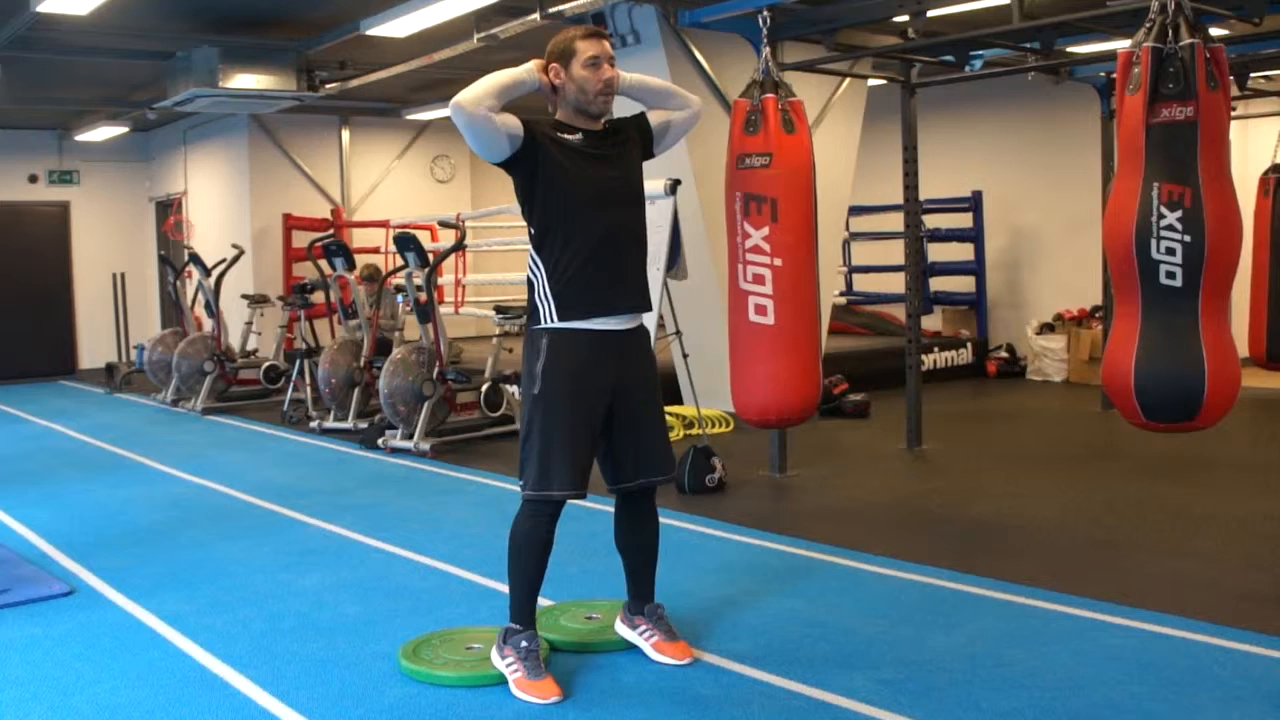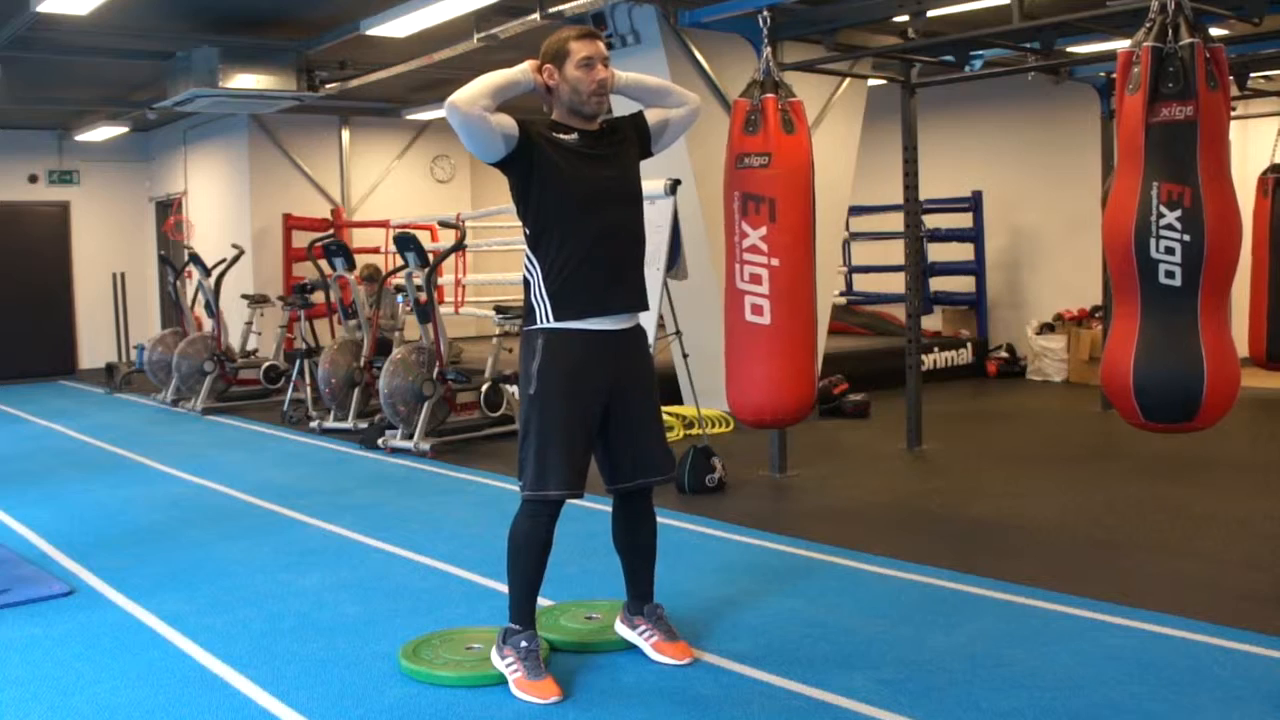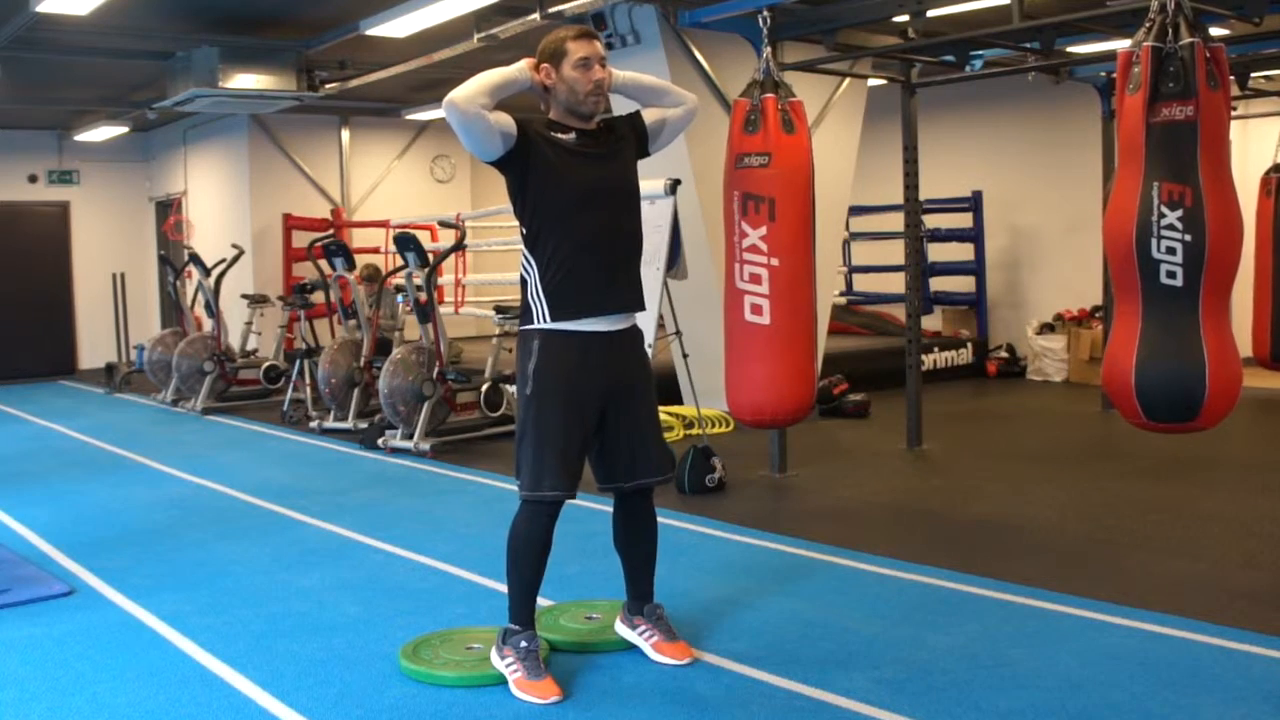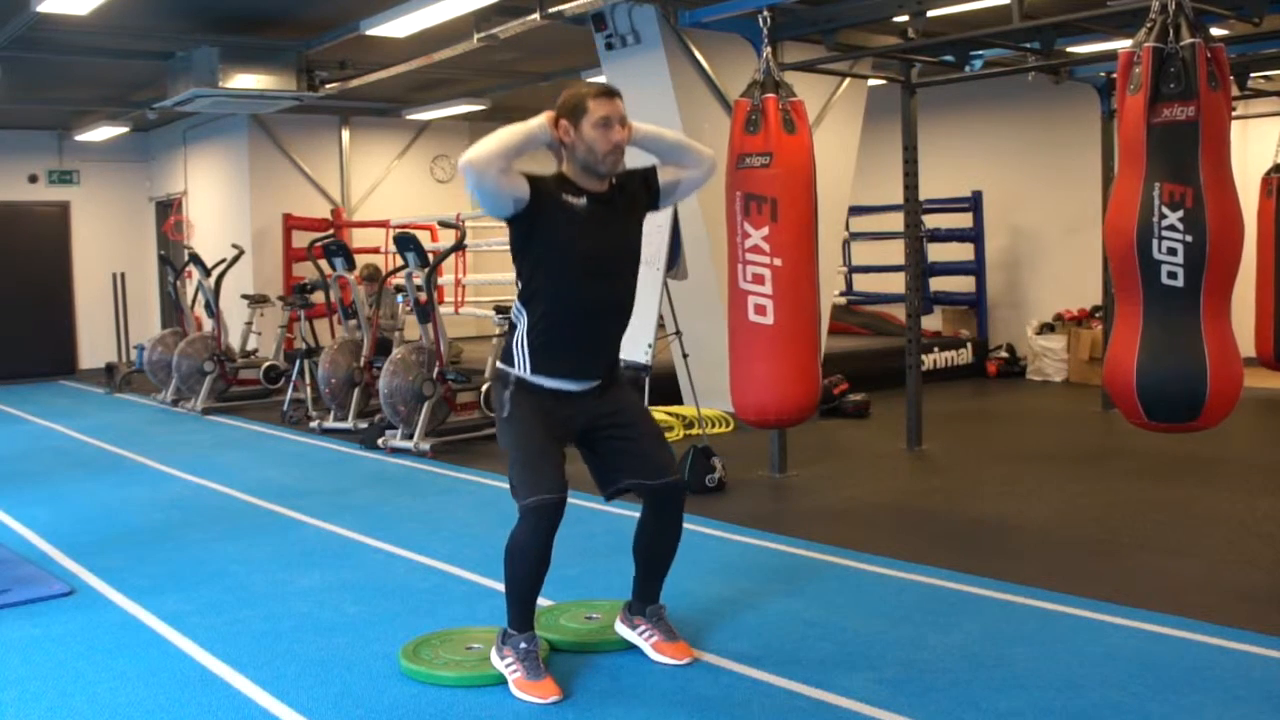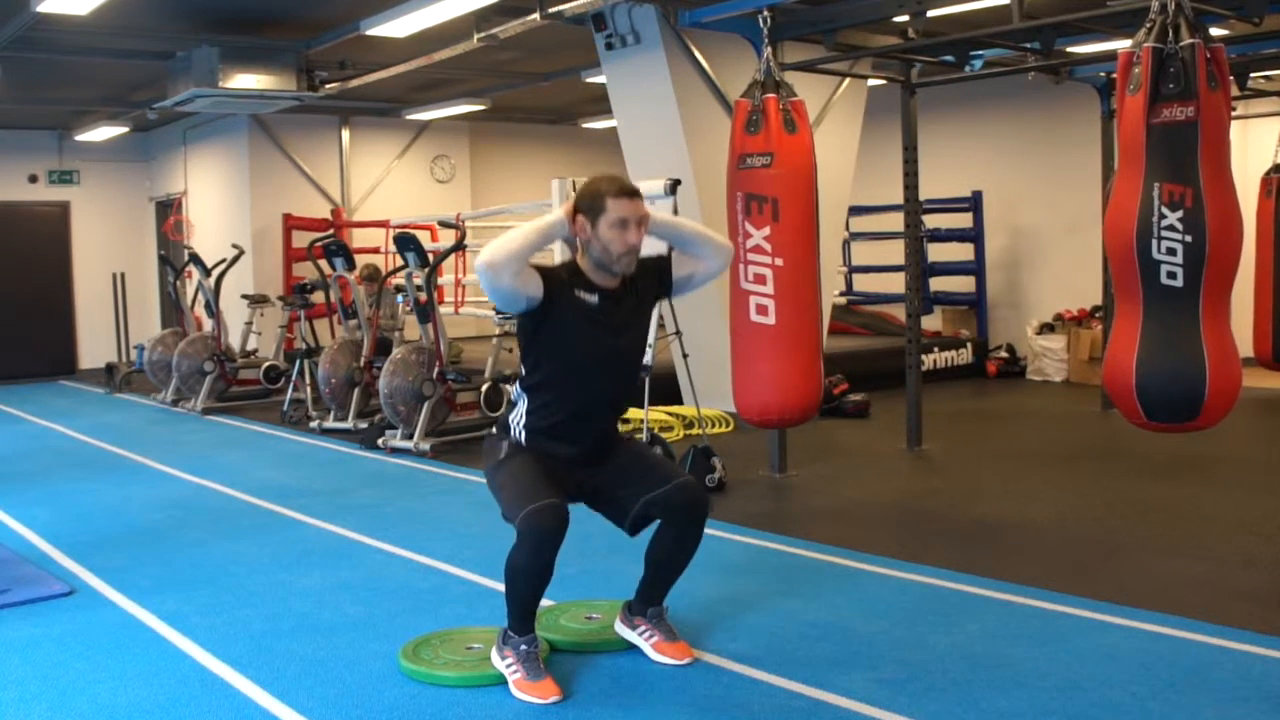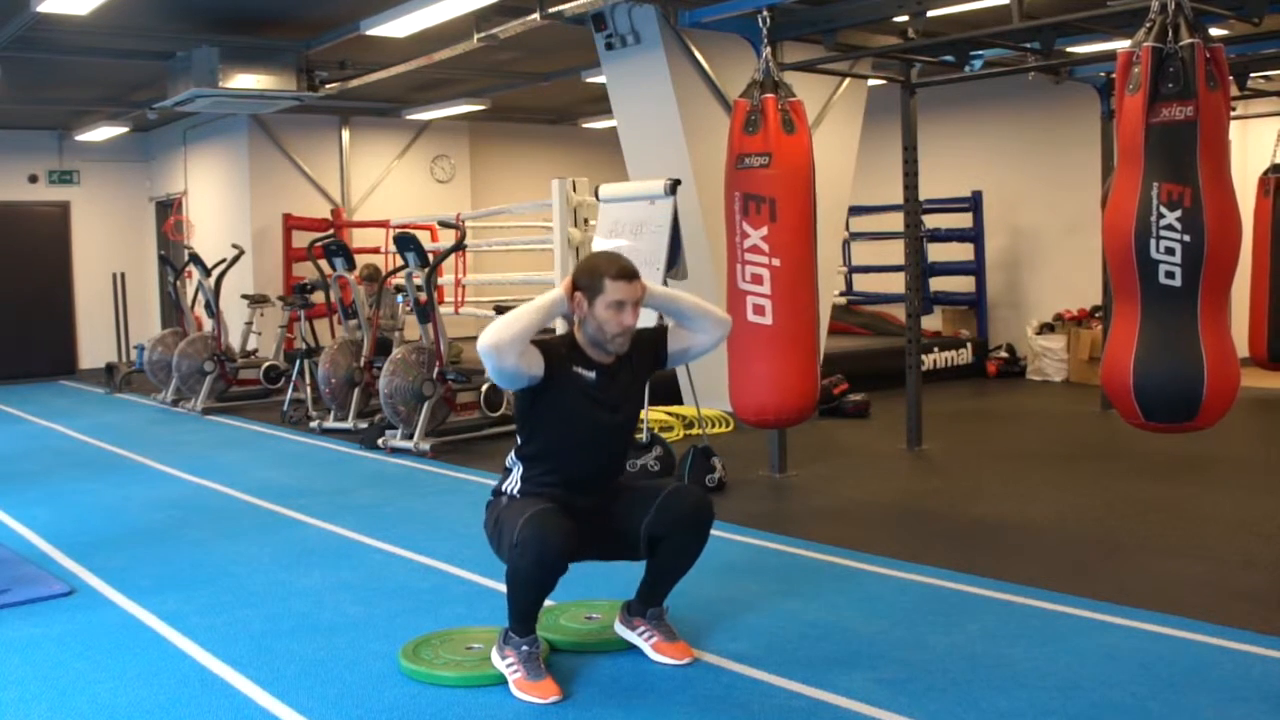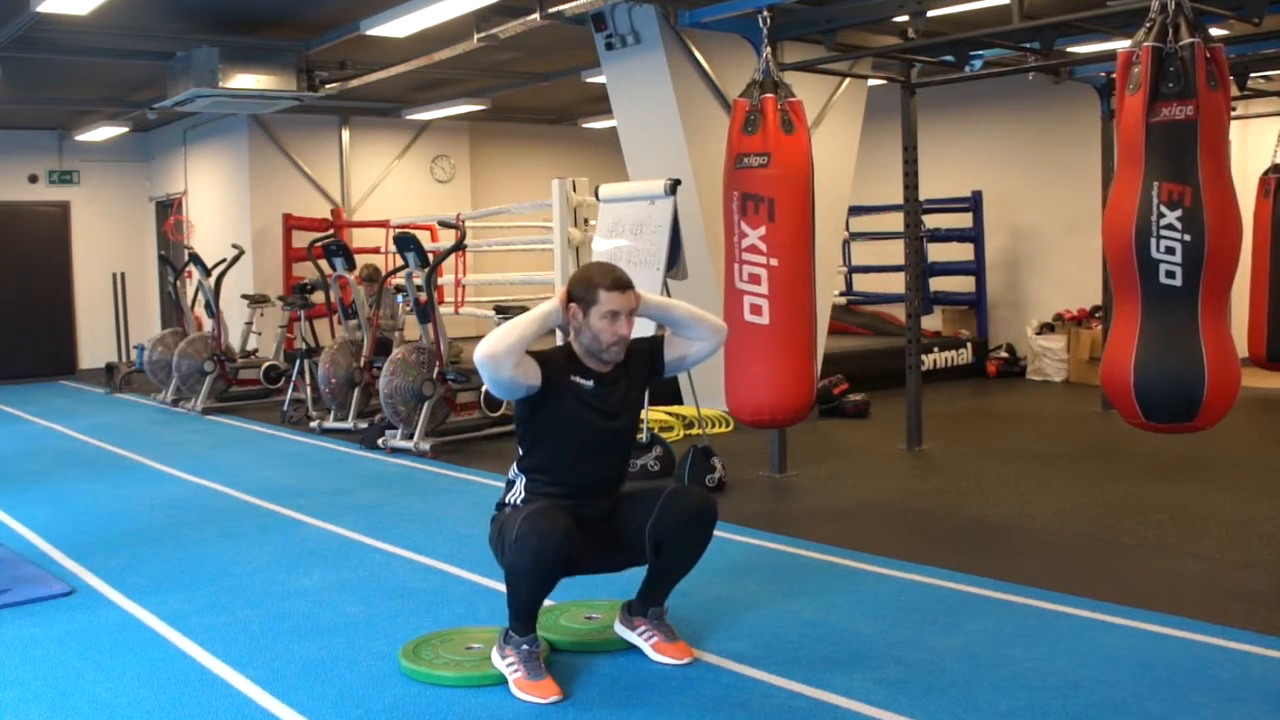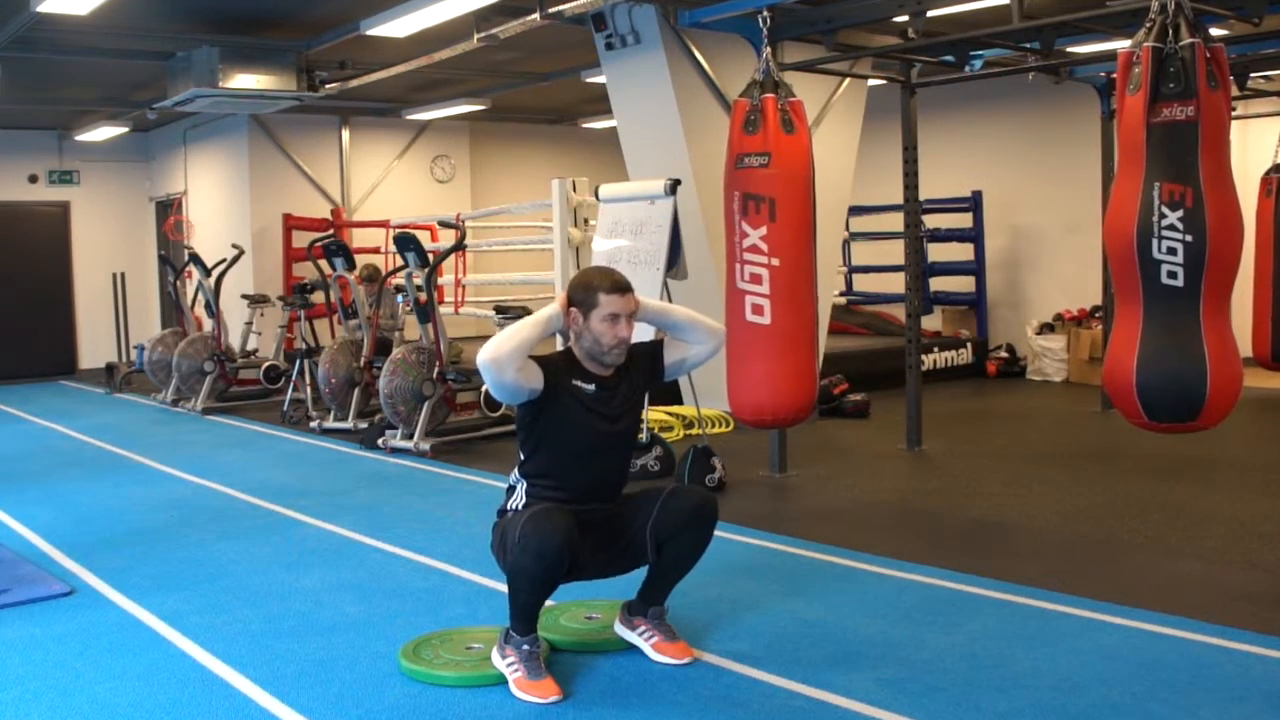
dt=0.5s
person 1, frame 1
left shoulder: (627, 136)
right shoulder: (535, 141)
left elbow: (691, 106)
right elbow: (467, 108)
left wrist: (625, 82)
right wrist: (527, 73)
left hip: (629, 337)
right hip: (565, 341)
left knee: (640, 482)
right knee: (547, 493)
left ankle: (641, 611)
right ankle: (517, 638)
person 1, frame 2
left shoulder: (626, 136)
right shoulder: (530, 143)
left elbow: (688, 102)
right elbow: (462, 108)
left wrist: (620, 79)
right wrist: (524, 75)
left hip: (626, 338)
right hip: (561, 343)
left knee: (637, 482)
right knee: (545, 494)
left ankle: (640, 611)
right ankle: (517, 638)
person 1, frame 3
left shoulder: (621, 136)
right shoulder: (527, 141)
left elbow: (686, 103)
right elbow: (460, 106)
left wrist: (618, 80)
right wrist: (520, 71)
left hip: (622, 339)
right hip: (557, 343)
left knee: (637, 483)
right knee: (545, 494)
left ankle: (641, 612)
right ankle: (516, 639)
person 1, frame 4
left shoulder: (632, 192)
right shoulder: (537, 199)
left elbow: (702, 162)
right elbow: (475, 167)
left wrist: (635, 131)
right wrist: (538, 127)
left hip: (603, 385)
right hip: (533, 386)
left knee: (666, 487)
right knee: (543, 504)
left ankle: (642, 612)
right ankle: (515, 641)
person 1, frame 5
left shoulder: (644, 280)
right shoulder: (549, 288)
left elbow: (719, 254)
right elbow: (490, 266)
left wrist: (654, 220)
right wrist: (556, 221)
left hip: (603, 449)
right hip: (527, 451)
left knee: (687, 501)
right knee: (544, 521)
left ankle: (642, 614)
right ankle: (516, 642)
person 1, frame 6
left shoulder: (640, 350)
right shoulder: (548, 361)
left elbow: (716, 326)
right elbow: (493, 347)
left wrist: (651, 293)
right wrist: (555, 298)
left hip: (602, 505)
right hip: (527, 505)
left knee: (691, 508)
right knee: (545, 536)
left ankle: (642, 615)
right ankle: (517, 643)
person 1, frame 7
left shoulder: (638, 360)
right shoulder: (546, 371)
left elbow: (712, 333)
right elbow: (489, 357)
left wrist: (646, 302)
right wrist: (550, 310)
left hip: (607, 519)
right hip: (533, 522)
left knee: (694, 510)
right knee: (545, 532)
left ankle: (642, 615)
right ankle: (517, 643)
person 1, frame 8
left shoulder: (638, 364)
right shoulder: (547, 377)
left elbow: (711, 337)
right elbow: (493, 362)
left wrist: (644, 308)
right wrist: (551, 314)
left hip: (608, 523)
right hip: (534, 525)
left knee: (696, 508)
right knee: (548, 533)
left ankle: (642, 614)
right ankle: (518, 642)
